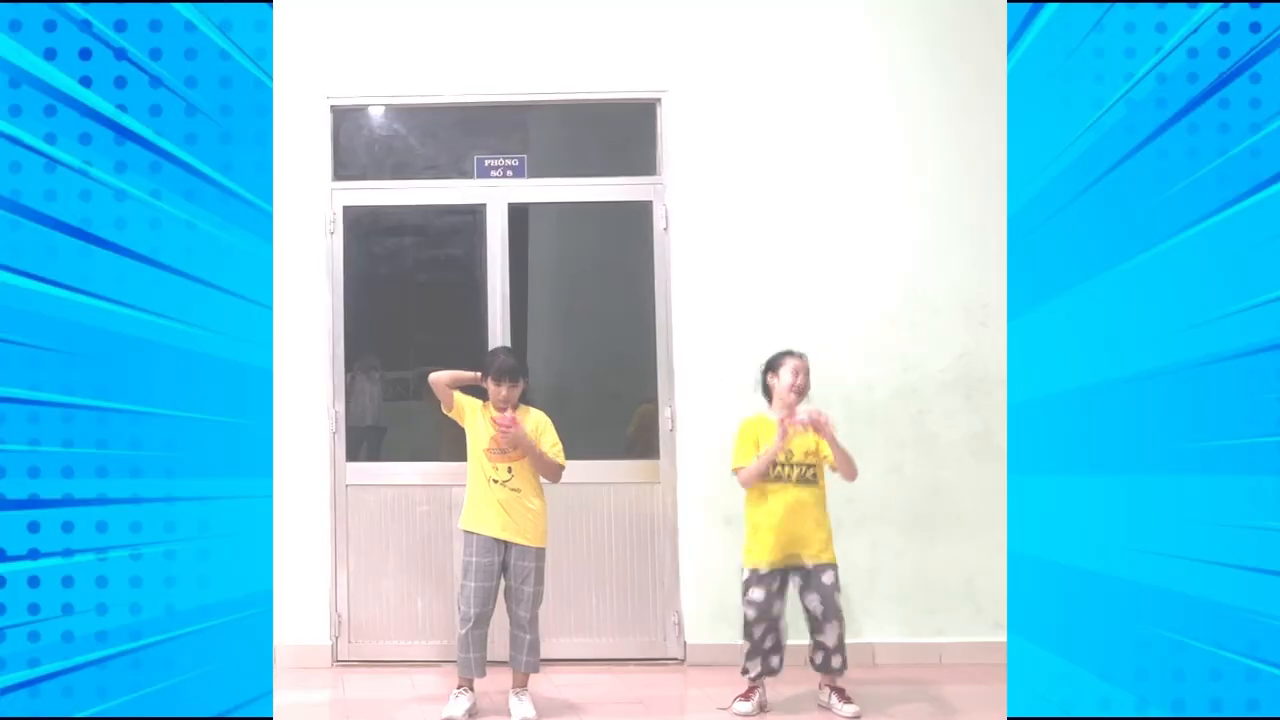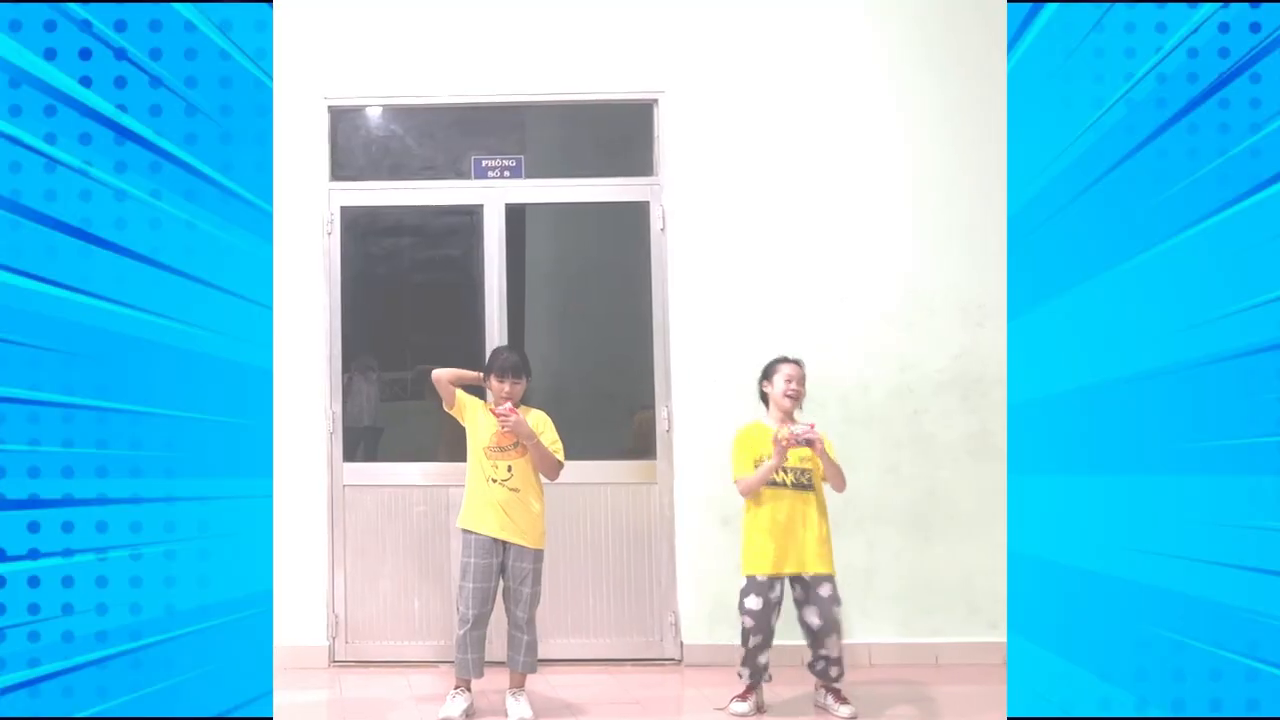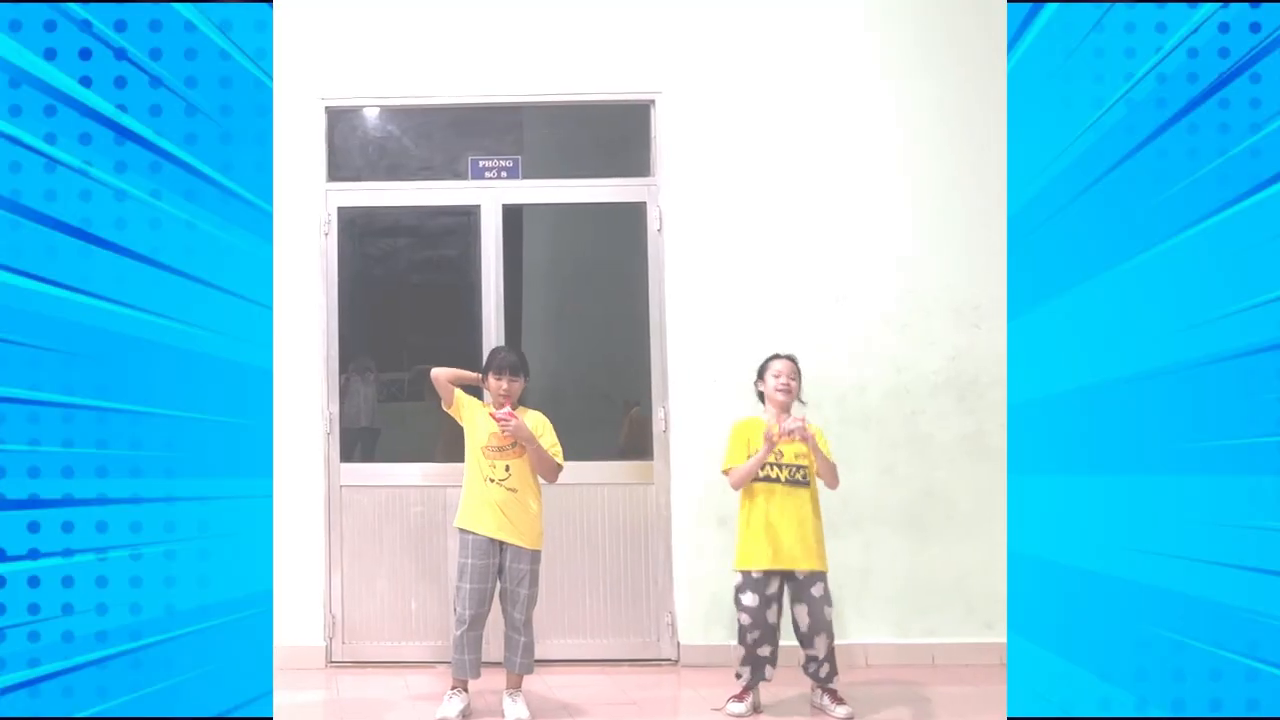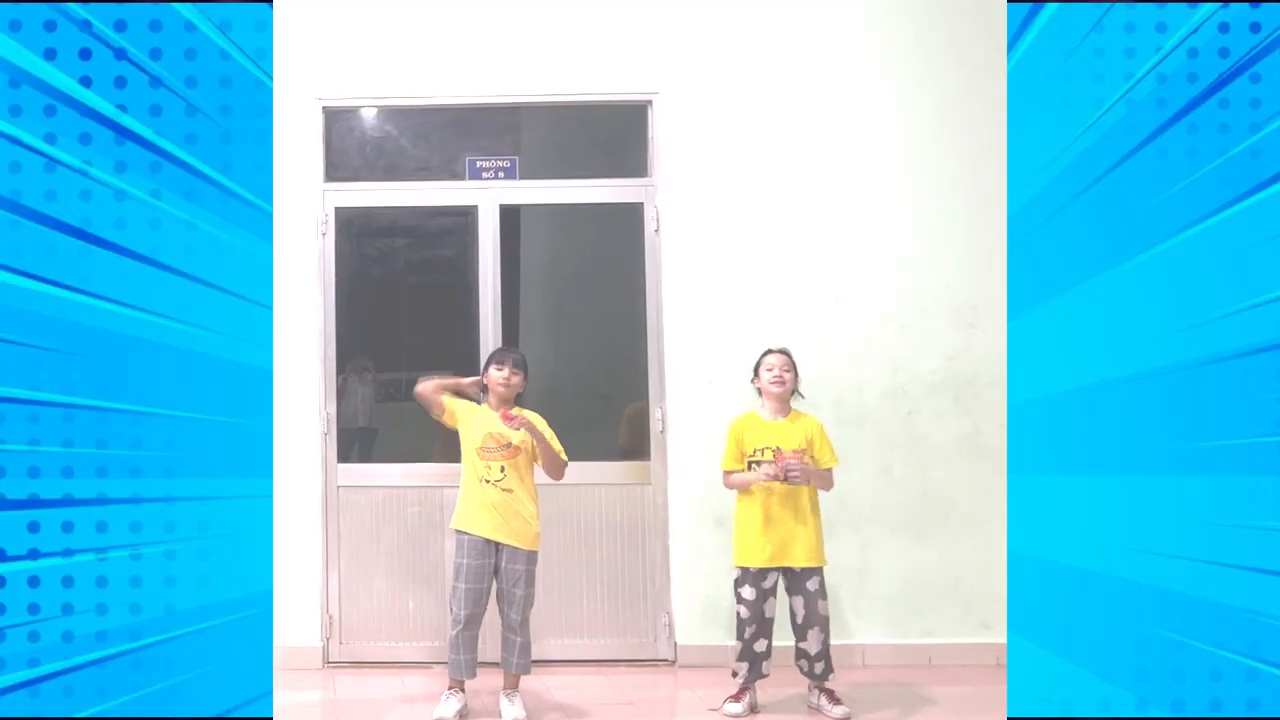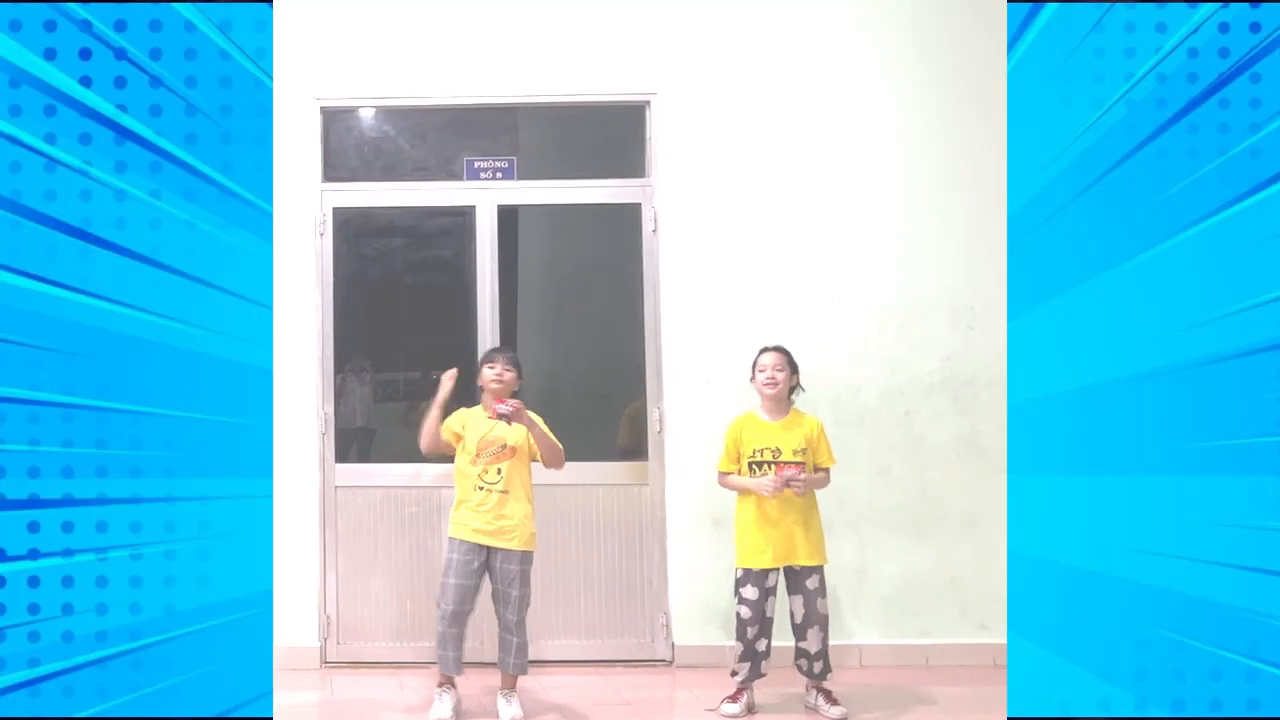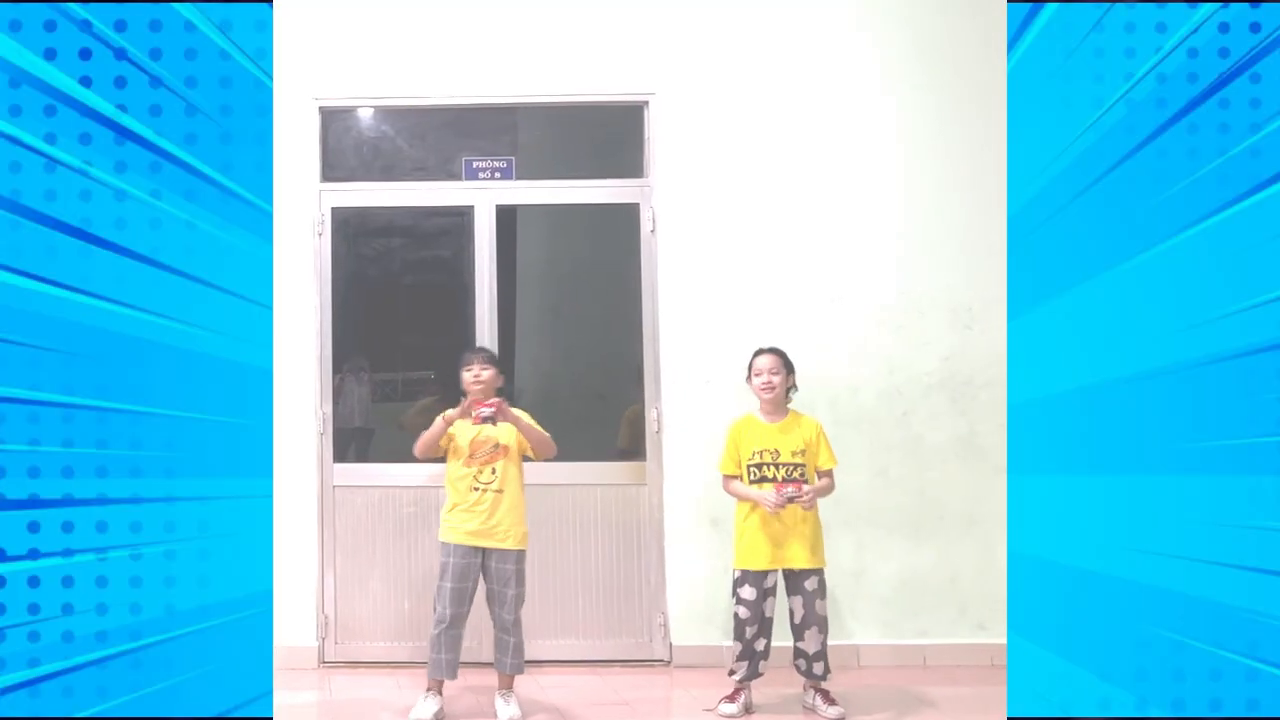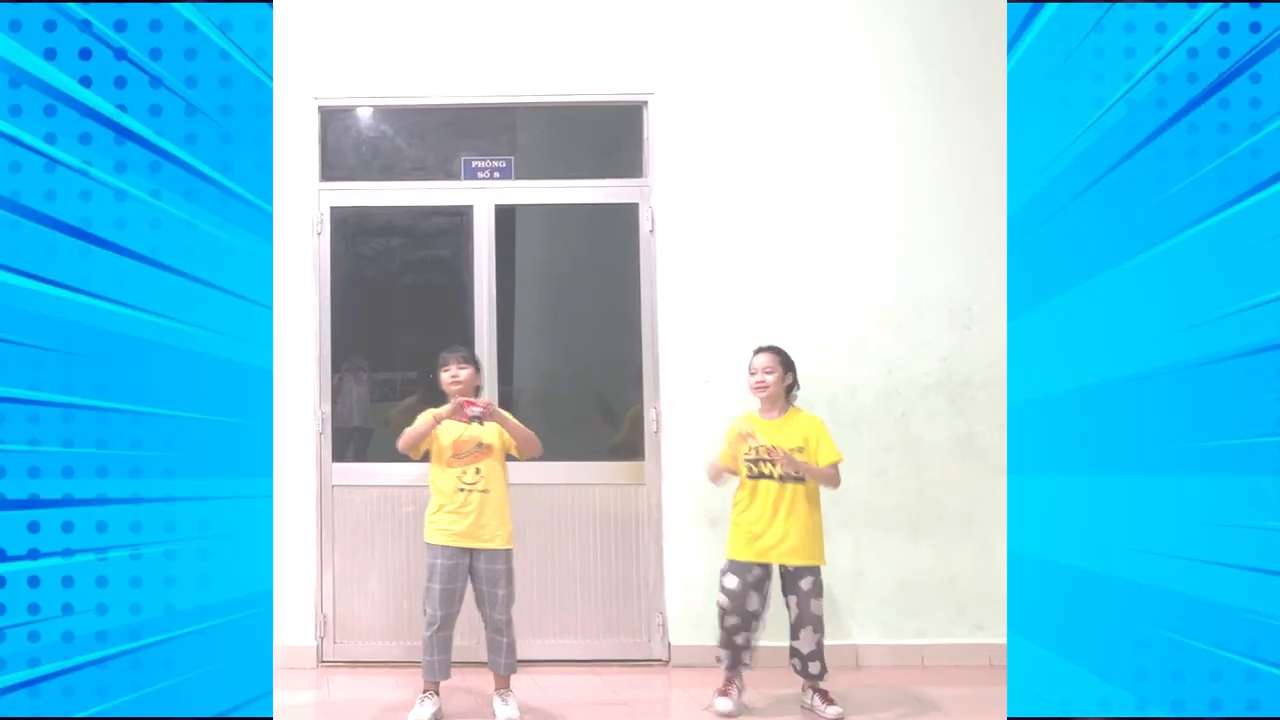
dt=0.2s
person 1, frame 1
left shoulder: (537, 419)
right shoulder: (472, 412)
left elbow: (555, 474)
right elbow: (436, 380)
left wrist: (525, 444)
right wrist: (479, 377)
left hip: (527, 531)
right hip: (482, 528)
left knee: (524, 613)
right knee: (473, 611)
right ankle: (465, 689)
person 1, frame 2
left shoulder: (538, 419)
right shoulder: (473, 411)
left elbow: (553, 472)
right elbow: (438, 376)
left wrist: (527, 434)
right wrist: (481, 378)
left hip: (526, 531)
right hip: (481, 528)
left knee: (522, 614)
right knee: (472, 611)
right ankle: (462, 690)
person 1, frame 3
left shoulder: (536, 421)
right shoulder: (471, 411)
left elbow: (552, 474)
right elbow: (437, 375)
left wrist: (526, 439)
right wrist: (481, 380)
left hip: (523, 532)
right hip: (478, 528)
left knee: (519, 615)
right knee: (469, 612)
person 1, frame 4
left shoulder: (531, 420)
right shoulder: (467, 412)
left elbow: (558, 472)
right elbow: (423, 390)
left wrist: (534, 433)
right wrist: (464, 385)
left hip: (519, 533)
right hip: (474, 529)
left knee: (516, 616)
right knee: (464, 612)
person 1, frame 5
left shoulder: (527, 420)
right shoulder: (463, 417)
left elbow: (557, 462)
right elbow: (427, 447)
left wrist: (527, 422)
right wrist: (442, 395)
left hip: (513, 534)
right hip: (467, 530)
left knee: (512, 616)
right knee: (451, 610)
right ankle: (447, 688)
person 1, frame 6
left shoulder: (514, 417)
right shoulder: (450, 419)
left elbow: (549, 451)
right elbow: (421, 451)
left wrist: (512, 419)
right wrist: (453, 417)
left hip: (506, 534)
right hip: (460, 533)
left knee: (507, 616)
right knee: (448, 615)
person 1, frame 7
left shoulder: (496, 420)
right shoulder: (433, 418)
left elbow: (534, 450)
right elbow: (404, 445)
left wrist: (500, 418)
right wrist: (442, 415)
left hip: (492, 534)
right hip: (446, 534)
left knee: (499, 615)
right knee: (438, 617)
person 2, frame 1
left shoulder: (813, 428)
right shoulder: (752, 427)
left elbow: (850, 474)
right elbow: (746, 478)
left wrist: (830, 439)
right wrist: (778, 443)
left hip: (813, 540)
right hip: (767, 542)
left knee: (827, 610)
right knee: (759, 612)
left ankle: (829, 686)
right ankle: (755, 686)
person 2, frame 2
left shoulder: (812, 436)
right shoulder: (749, 435)
left elbow: (839, 485)
right elbow: (744, 488)
left wrist: (821, 453)
right wrist: (776, 457)
left hip: (811, 550)
right hip: (764, 550)
left knee: (826, 620)
right knee: (755, 621)
left ankle: (826, 687)
right ankle: (753, 688)
person 2, frame 3
left shoulder: (808, 430)
right shoulder: (745, 428)
left elbow: (833, 481)
right elbow: (734, 481)
left wrist: (813, 448)
right wrist: (764, 452)
left hip: (803, 545)
right hip: (759, 546)
left knee: (816, 619)
right knee: (754, 619)
left ankle: (822, 687)
right ankle: (750, 687)
person 2, frame 4
left shoulder: (810, 426)
right shoulder: (742, 425)
left elbow: (828, 480)
right elbow: (728, 478)
left wrist: (809, 474)
right wrist: (755, 477)
left hip: (802, 540)
right hip: (756, 540)
left knee: (812, 615)
right knee: (752, 615)
left ankle: (818, 687)
right ankle: (746, 687)
person 2, frame 5
left shoulder: (810, 425)
right shoulder: (740, 426)
left elbow: (824, 475)
right elbow: (724, 476)
left wrist: (809, 480)
right wrist: (756, 484)
left hip: (803, 539)
right hip: (757, 540)
left knee: (812, 615)
right knee: (751, 615)
left ankle: (815, 687)
right ankle: (744, 687)
person 2, frame 6
left shoulder: (810, 428)
right shoulder: (740, 429)
left elbow: (829, 481)
right elbow: (729, 483)
left wrist: (813, 492)
right wrist: (759, 495)
left hip: (803, 543)
right hip: (756, 543)
left knee: (811, 616)
right knee: (749, 616)
left ankle: (814, 688)
right ankle: (742, 687)
person 2, frame 7
left shoulder: (809, 425)
right shoulder: (742, 426)
left elbow: (833, 479)
right elbow: (716, 476)
left wrist: (798, 464)
right wrist: (731, 452)
left hip: (799, 539)
right hip: (750, 539)
left knee: (807, 615)
right knee: (734, 607)
left ankle: (811, 688)
right ankle: (732, 679)
